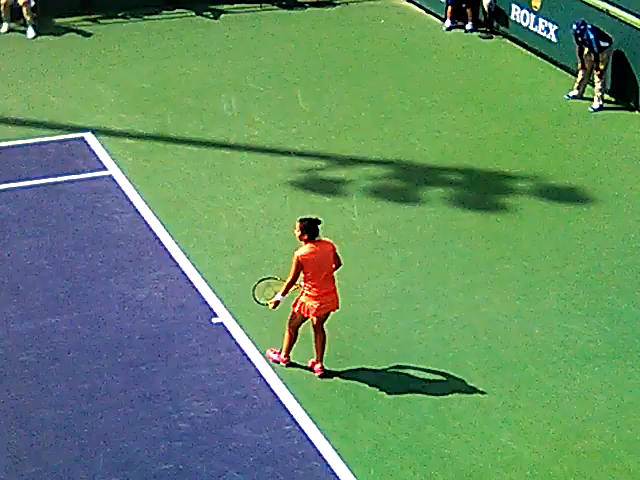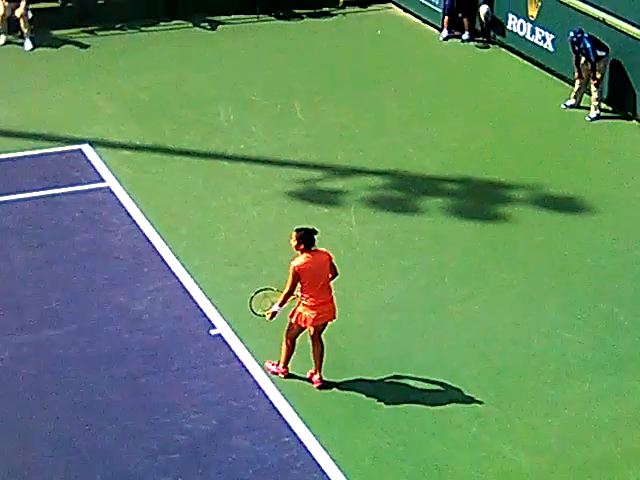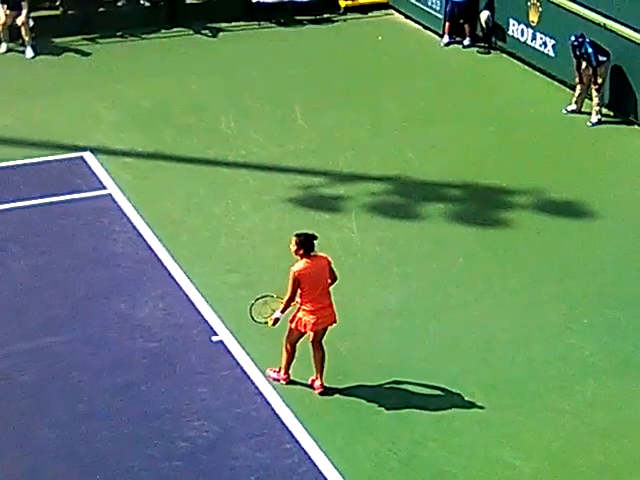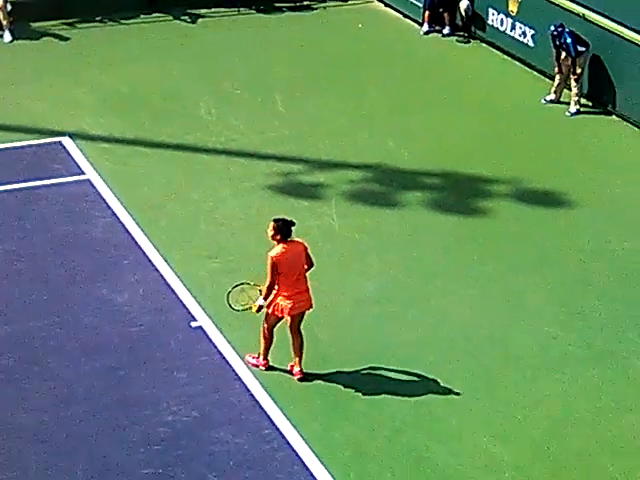
dt=0.2s
person 1, frame 1
left shoulder: (300, 254)
right shoulder: (329, 245)
left elbow: (291, 280)
right elbow: (338, 264)
left wrist: (279, 297)
left hip: (311, 299)
right hip: (330, 297)
left knee: (292, 326)
right knee: (318, 327)
left ankle: (283, 356)
right ankle: (318, 364)
person 1, frame 2
left shoulder: (297, 264)
right shoulder: (325, 254)
left elbow: (289, 291)
right elbow: (334, 274)
left wrist: (276, 308)
left hip: (308, 309)
right hip: (326, 306)
left knee: (290, 337)
right knee: (316, 338)
left ankle: (282, 367)
right ankle: (317, 375)
person 1, frame 3
left shoulder: (296, 270)
right shoulder: (324, 259)
left elbow: (290, 298)
right elbow: (333, 279)
left wrist: (278, 314)
left hip: (308, 314)
right hip: (326, 311)
left knee: (290, 342)
right knee: (317, 344)
left ankle: (283, 374)
right ankle: (318, 381)
person 1, frame 4
left shoulder: (274, 255)
right shoulder: (300, 245)
left elbow: (271, 283)
right elbow: (310, 265)
left wrist: (261, 301)
left hip: (284, 299)
right hip: (302, 297)
left knee: (267, 327)
right knee: (295, 330)
left ankle: (262, 359)
right ankle: (298, 367)
